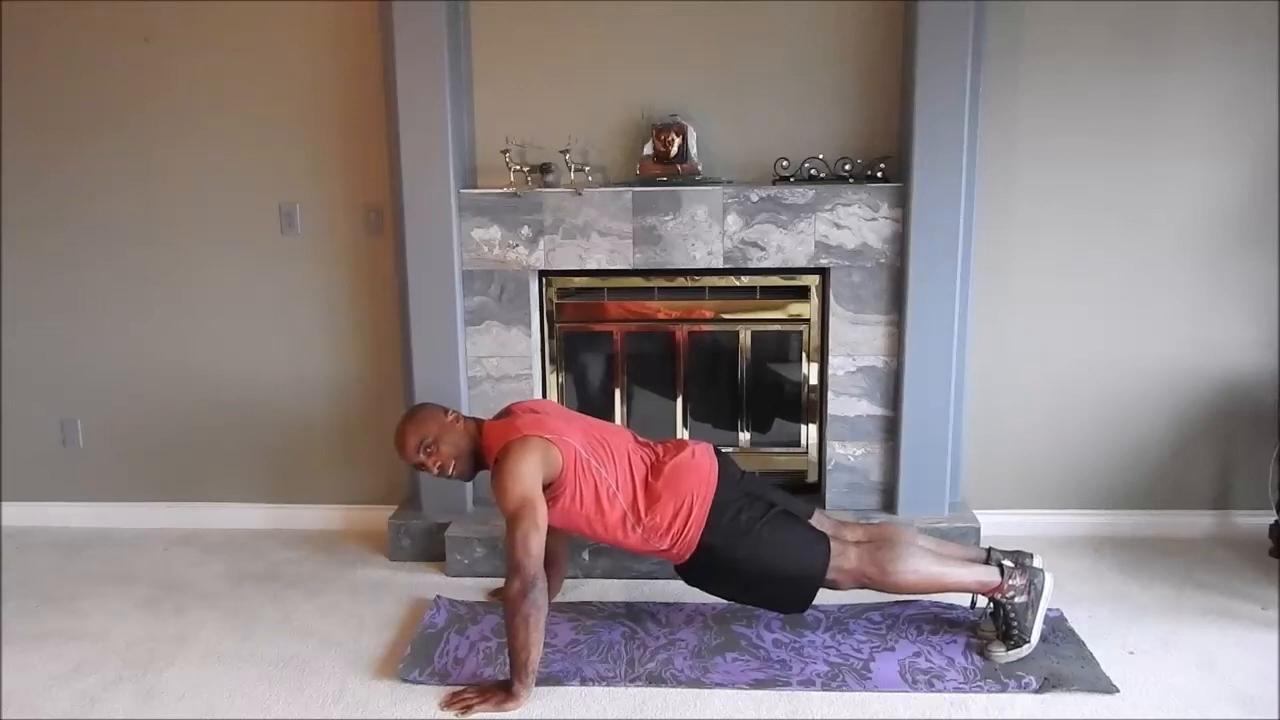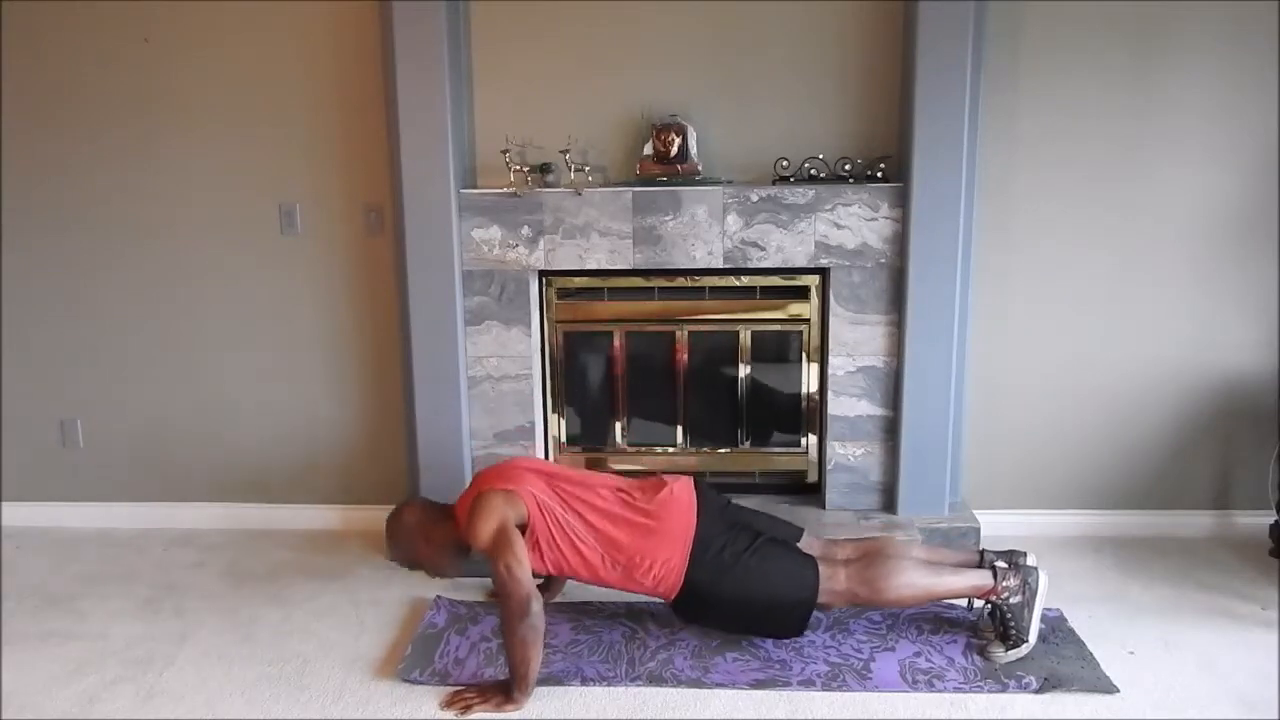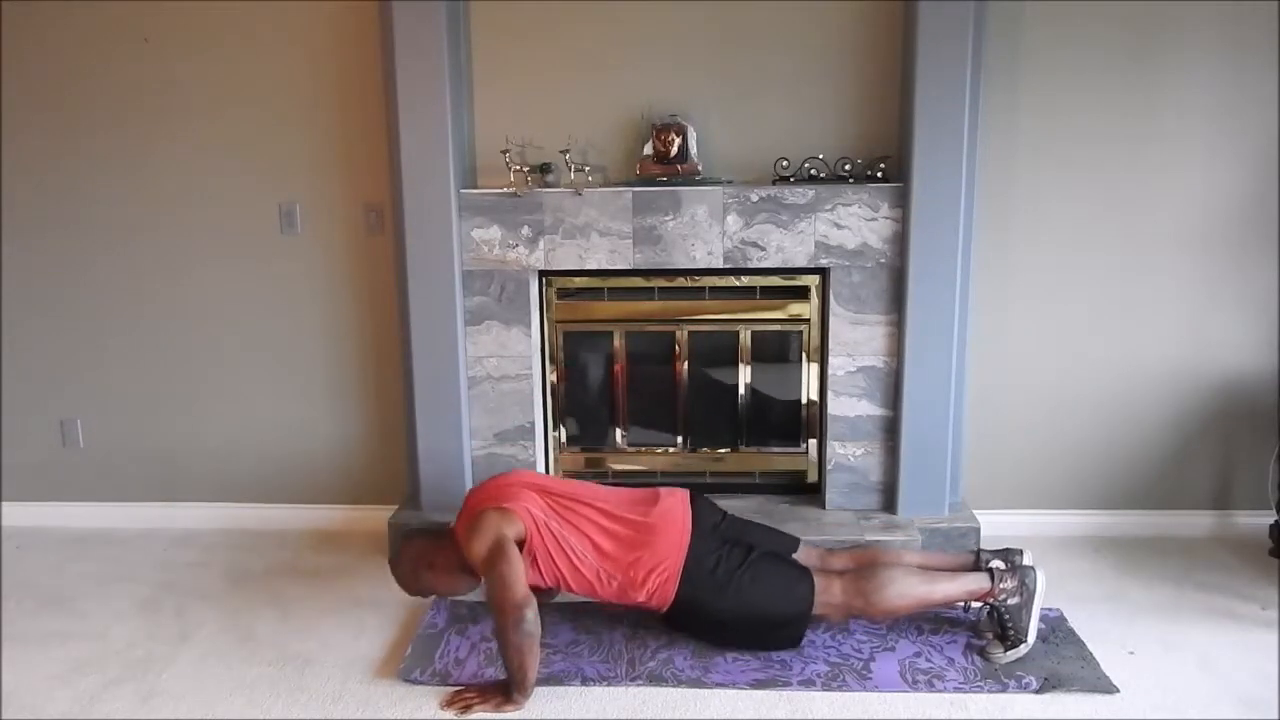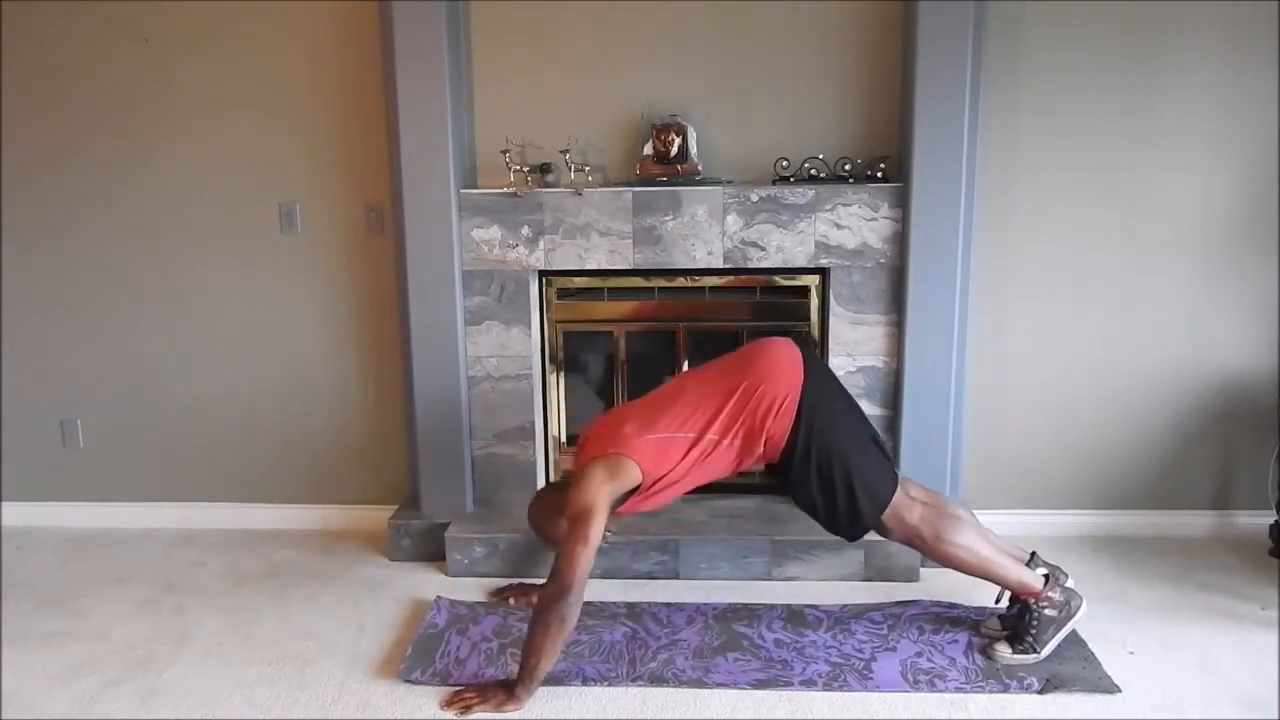
dt=1s
person 1, frame 1
left shoulder: (513, 462)
right shoulder: (517, 422)
left elbow: (524, 581)
right elbow: (557, 516)
right wrist: (540, 592)
left hip: (698, 519)
right hip: (697, 475)
left knee: (851, 565)
right knee: (844, 538)
left ankle: (1009, 581)
right ankle: (998, 561)
person 1, frame 2
left shoulder: (482, 517)
right shoulder: (498, 485)
left elbow: (522, 601)
right wrist: (539, 590)
left hip: (688, 558)
right hip: (683, 507)
left knee: (844, 585)
right knee: (836, 555)
left ankle: (1003, 584)
right ankle: (994, 563)
person 1, frame 3
left shoulder: (479, 535)
right shoulder: (495, 497)
left elbow: (517, 609)
right wrist: (545, 578)
left hip: (681, 574)
right hip: (678, 517)
left knee: (839, 596)
right knee: (830, 563)
left ankle: (1000, 586)
right ankle: (992, 563)
person 1, frame 4
left shoulder: (593, 485)
right shoulder: (595, 457)
left elbow: (566, 596)
right wrist: (546, 587)
left hip: (783, 400)
right hip: (781, 372)
left knee: (898, 516)
right knee: (897, 498)
left ankle: (1048, 595)
right ankle: (1034, 574)
